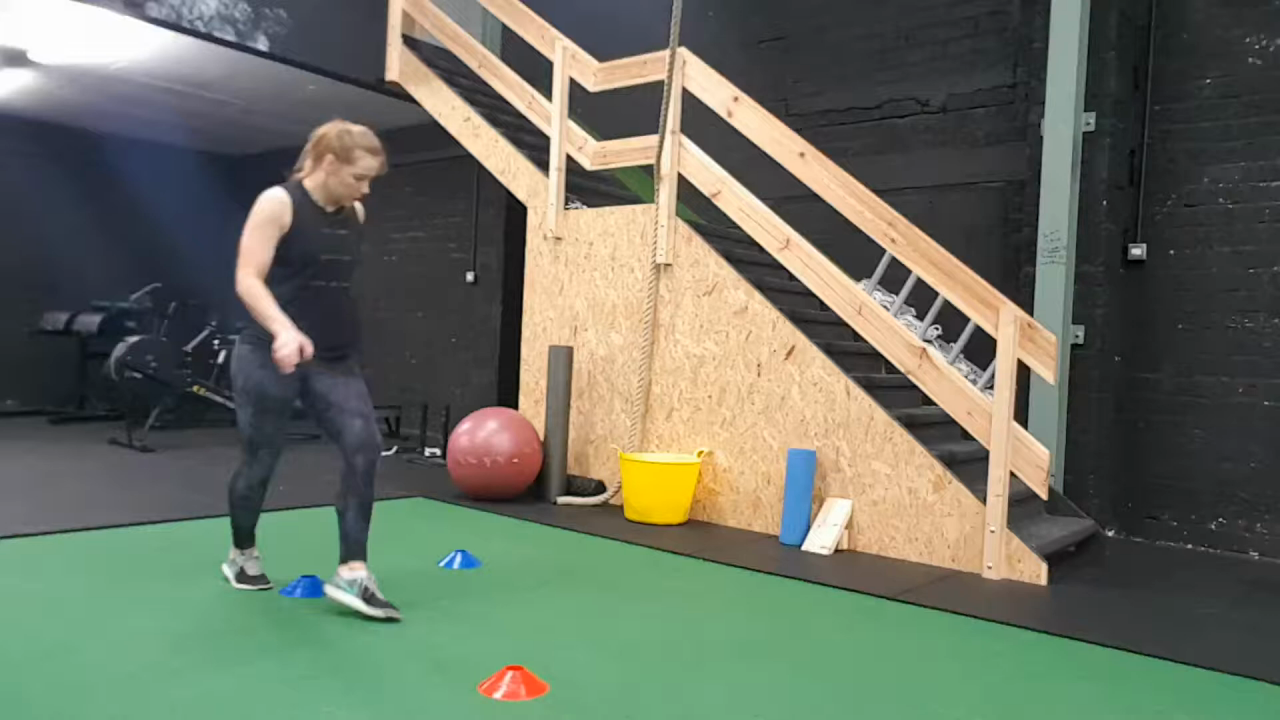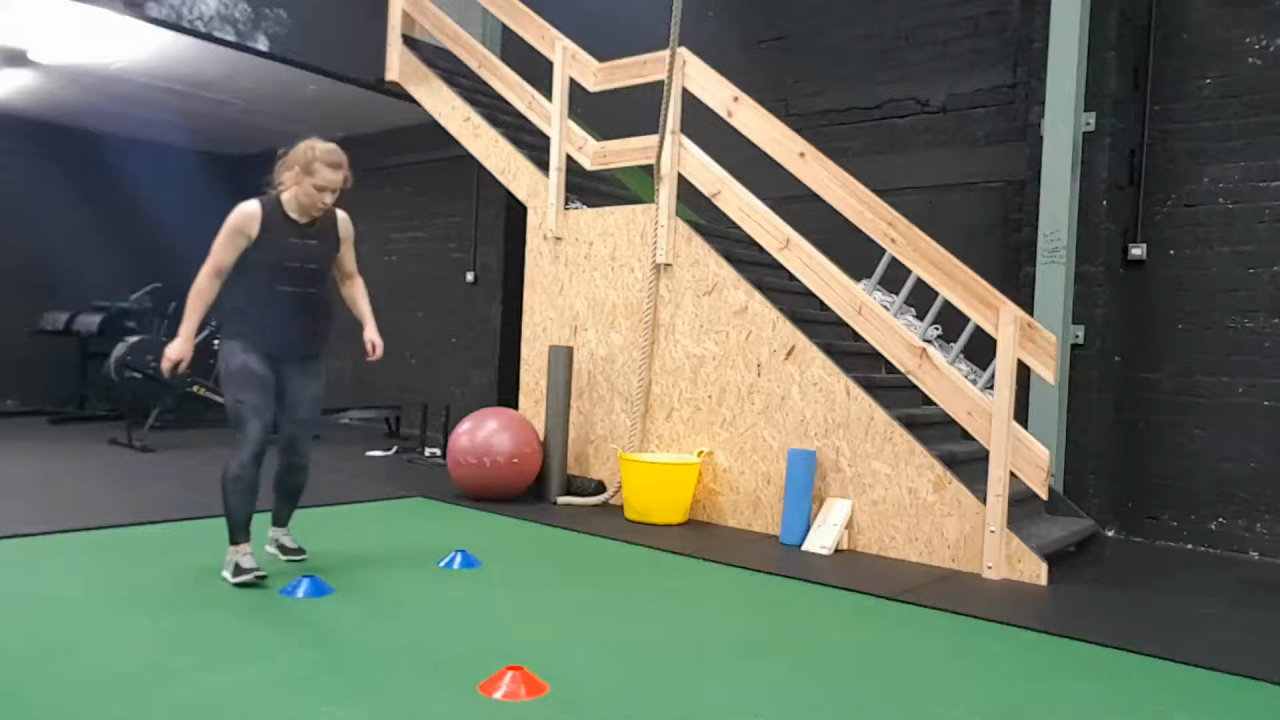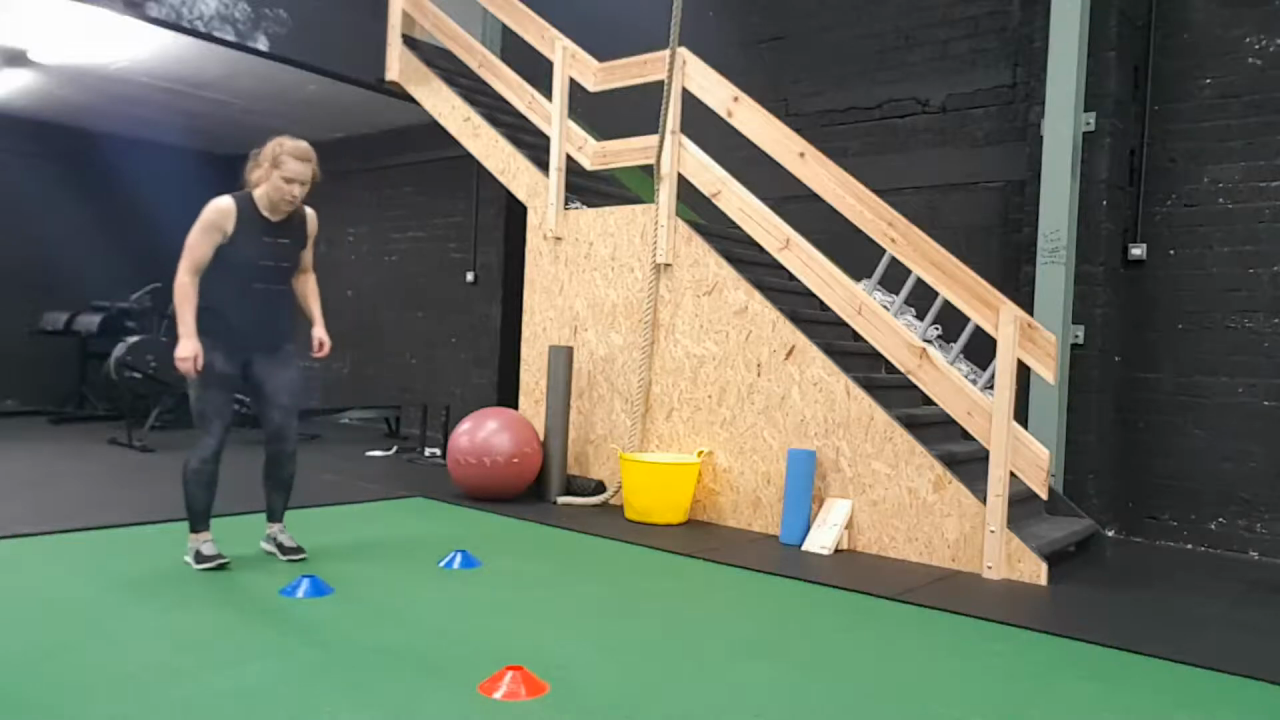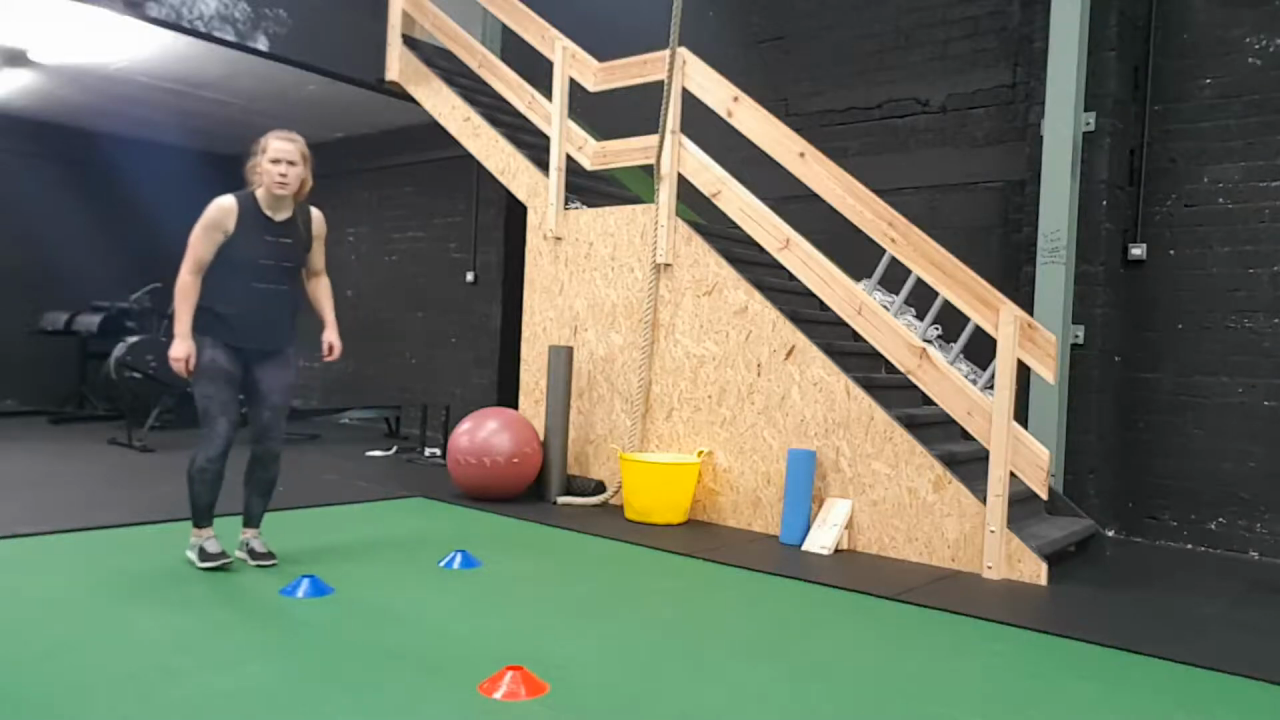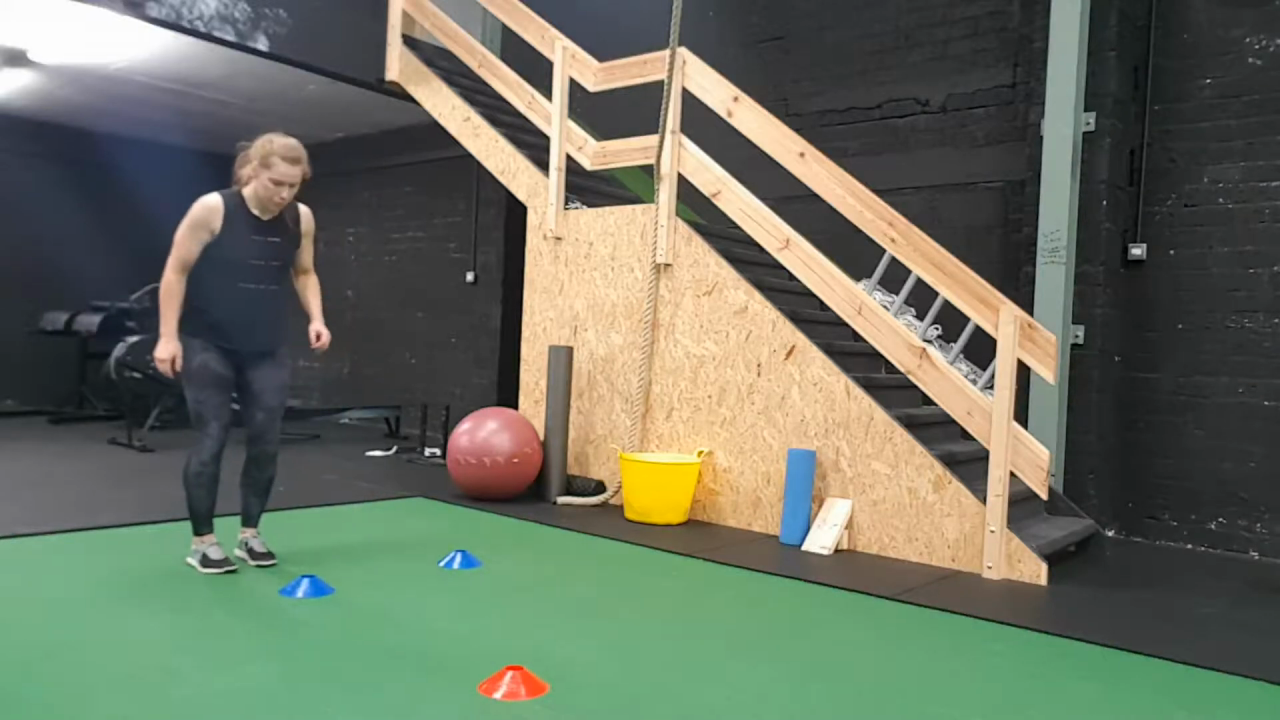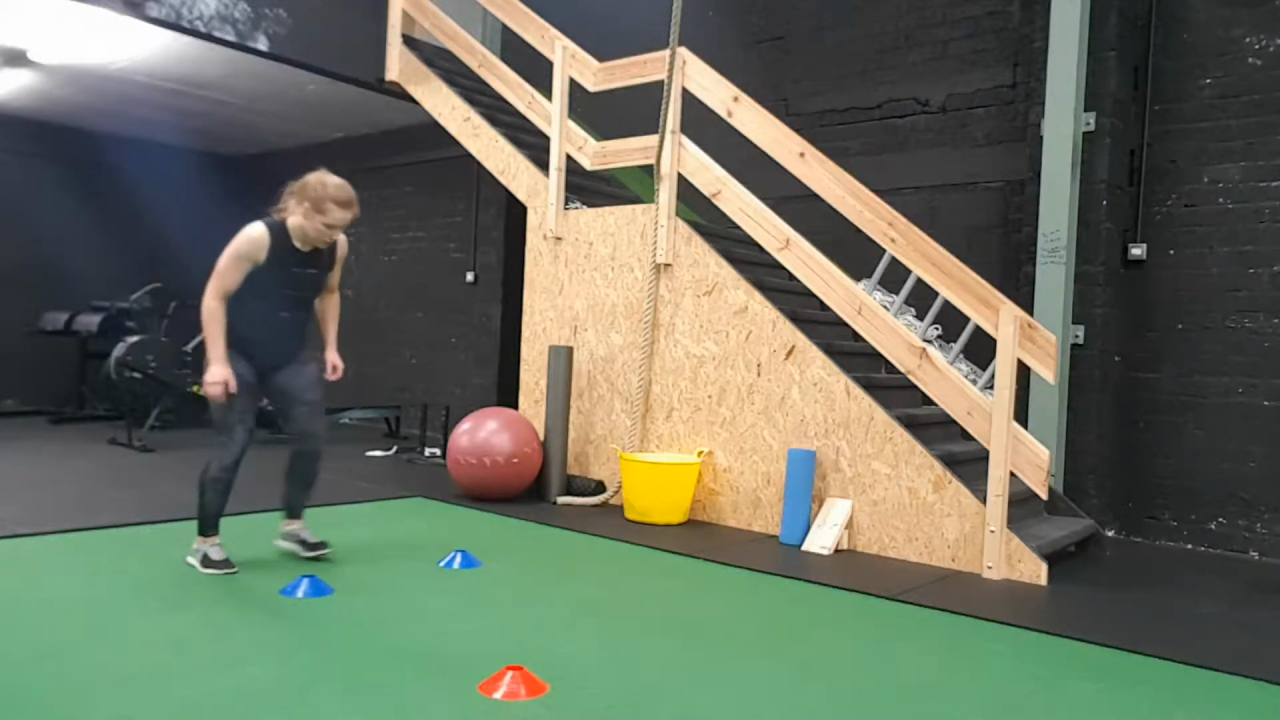
dt=0.5s
person 1, frame 1
left shoulder: (354, 214)
right shoulder: (277, 204)
right elbow: (248, 279)
right wrist: (284, 330)
left hip: (335, 359)
right hip: (270, 356)
left knee: (364, 448)
right knee: (261, 459)
left ankle: (353, 572)
right ankle: (241, 555)
person 1, frame 2
left shoulder: (339, 224)
right shoulder: (251, 215)
left elbow: (349, 277)
right elbow: (212, 276)
left wrist: (368, 324)
right wrist: (185, 336)
left hip: (304, 354)
right hip: (247, 346)
left knee: (296, 449)
right knee: (251, 442)
left ankle: (279, 530)
right ankle: (238, 550)
person 1, frame 3
left shoulder: (306, 221)
right shoulder: (224, 211)
right elbow: (188, 274)
left wrist: (317, 322)
right wrist: (187, 336)
left hip: (275, 348)
right hip: (217, 345)
left knee: (284, 437)
right knee: (212, 440)
left ankle: (276, 528)
right ankle: (198, 538)
person 1, frame 4
left shoulder: (312, 221)
right shoulder: (226, 210)
left elbow: (316, 276)
right elbow: (191, 273)
left wrist: (329, 325)
right wrist: (182, 335)
left hip: (275, 350)
right hip: (218, 343)
left knee: (269, 443)
right knee: (218, 438)
left ankle: (251, 534)
right ankle: (201, 534)
person 1, frame 5
left shoulder: (301, 219)
right shoulder: (212, 209)
left elbow: (304, 272)
right elbow: (176, 272)
left wrist: (316, 317)
right wrist: (168, 335)
left hip: (268, 350)
right hip: (208, 346)
left knee: (266, 443)
right knee: (211, 441)
left ankle: (250, 534)
right ankle: (202, 542)
person 1, frame 6
left shoulder: (337, 247)
right shoulder: (258, 237)
right elbow: (215, 297)
left wrist: (331, 347)
right wrist: (216, 362)
left hip: (291, 357)
right hip: (238, 354)
left knee: (311, 437)
right knee: (234, 445)
left ankle: (292, 527)
right ankle: (204, 543)
